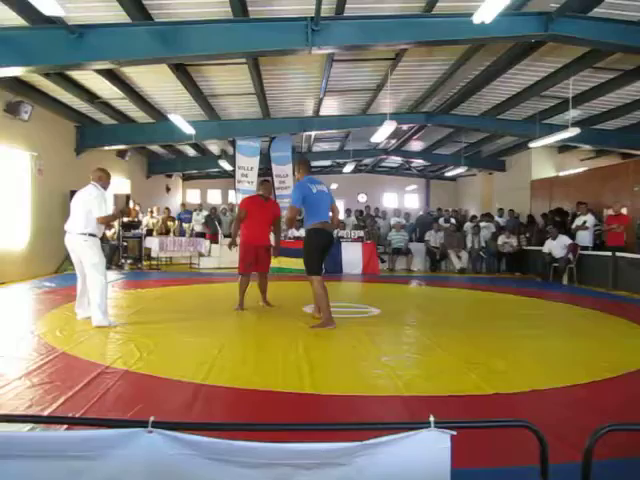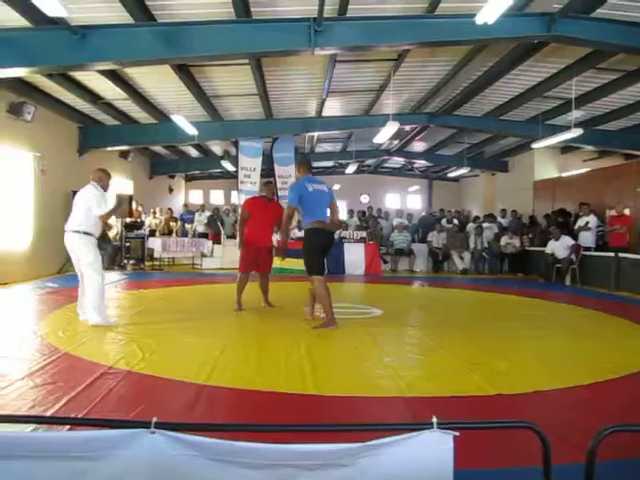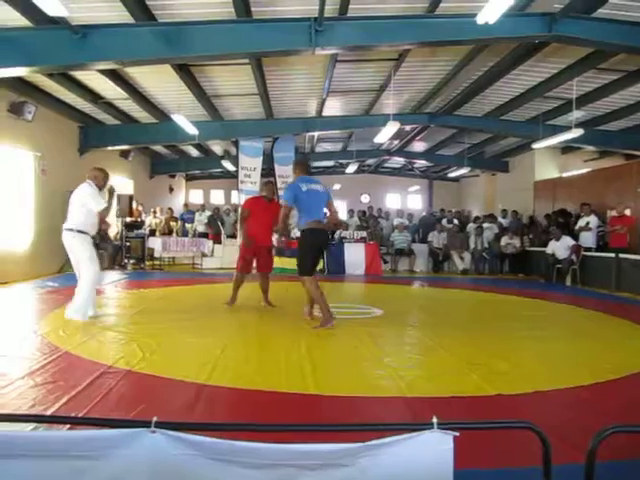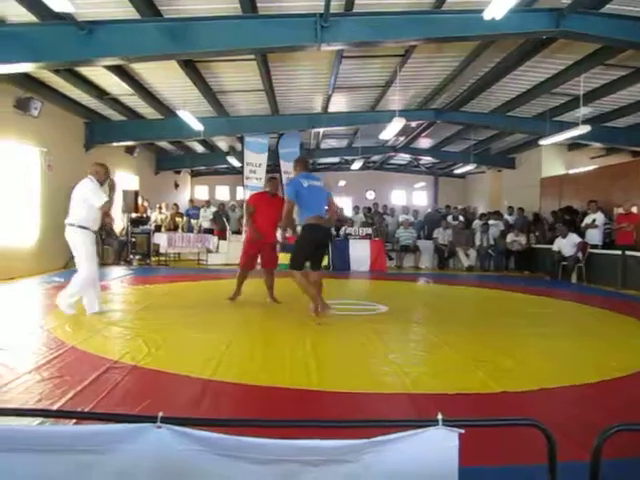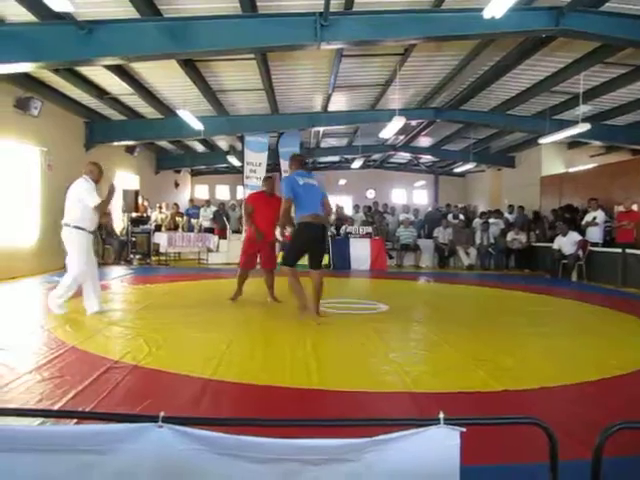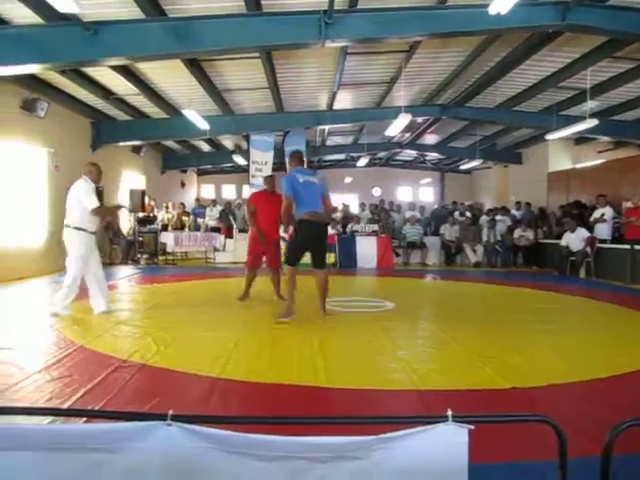
dt=0.1s
person 1, frame 1
left shoulder: (300, 186)
right shoulder: (323, 186)
left elbow: (292, 215)
right elbow: (335, 214)
left wrist: (288, 225)
left hip: (315, 233)
right hip: (328, 233)
left knee: (315, 277)
right knee: (315, 274)
left ankle: (328, 319)
right ankle: (318, 309)
person 1, frame 2
left shoulder: (297, 185)
right shoulder: (324, 185)
left elbow: (289, 214)
right elbow: (335, 213)
left wrist: (284, 234)
left hip: (313, 233)
right hip: (328, 233)
left knee: (317, 277)
right knee: (316, 275)
left ankle: (330, 319)
right ankle: (311, 310)
person 1, frame 3
left shoulder: (292, 186)
right shoulder: (321, 186)
left elbow: (284, 214)
right elbow: (333, 214)
left wrist: (282, 234)
left hip: (310, 234)
right hip: (324, 234)
left knee: (305, 277)
right knee: (309, 274)
left ankle: (328, 316)
right ankle: (310, 311)
person 1, frame 4
left shoulder: (294, 182)
right shoulder: (321, 183)
left elbow: (288, 210)
right elbow: (333, 211)
left wrist: (287, 227)
left hip: (310, 229)
right hip: (325, 230)
left knee: (296, 270)
right knee: (316, 270)
left ankle: (321, 304)
right ankle: (316, 308)
person 1, frame 5
left shoulder: (289, 180)
right shoulder: (316, 182)
left elbow: (285, 207)
right elbow: (328, 209)
left wrist: (283, 226)
left hip: (305, 227)
right hip: (321, 228)
left knee: (288, 266)
right knee: (316, 269)
left ankle: (303, 304)
right ankle: (316, 308)
person 1, frame 6
left shoulder: (289, 177)
right shoulder: (317, 178)
left elbow: (287, 205)
right elbow: (328, 206)
left wrist: (286, 224)
left hip: (305, 224)
right hip: (322, 225)
left knee: (290, 266)
right knee: (320, 268)
left ankle: (289, 308)
right ankle: (322, 307)
person 2, frame 1
left shoulder: (82, 192)
right shoulder: (97, 194)
right elbow: (101, 220)
left wrist: (105, 224)
right wrist: (119, 215)
left hip: (72, 237)
right hip: (86, 239)
left knee: (85, 276)
right knee: (98, 277)
left ankle: (83, 311)
right ankle: (100, 318)
person 2, frame 2
left shoulder: (84, 192)
right shoulder: (96, 193)
right elbow: (104, 217)
left wrist: (102, 226)
right wrist: (117, 207)
left hip: (72, 236)
right hip: (82, 238)
left knee: (85, 276)
right knee: (95, 276)
left ankle: (86, 312)
right ankle: (96, 317)
person 2, frame 3
left shoulder: (84, 190)
right shoulder: (89, 191)
right elbow: (103, 213)
left wrist: (101, 222)
right wrist: (111, 197)
left hip: (75, 235)
right hip: (77, 237)
left knee: (87, 273)
right knee: (91, 274)
left ankle: (86, 310)
right ankle: (77, 310)
person 2, frame 4
left shoulder: (86, 185)
right shoulder: (91, 186)
right elbow: (106, 208)
left wrist: (103, 216)
right wrist: (111, 191)
left hip: (80, 231)
right hip: (80, 232)
left knee: (88, 270)
right knee: (88, 270)
left ankle: (92, 306)
right ankle: (65, 300)
person 2, frame 5
left shoulder: (81, 185)
right shoulder: (85, 186)
right elbow: (99, 208)
left wrist: (100, 217)
right wrist: (110, 195)
left hip: (82, 233)
right hip: (77, 233)
left knee: (90, 270)
right knee: (78, 271)
left ankle: (93, 306)
right ankle: (55, 302)
person 2, frame 6
left shoulder: (83, 186)
right shoulder: (84, 187)
right elbow: (96, 210)
left wrist: (105, 216)
right wrist: (113, 209)
left hip: (83, 234)
right hip: (77, 234)
left knee: (95, 270)
right knee: (75, 272)
left ankle: (100, 305)
right ankle: (60, 306)
person 3, frame 1
left shoulder: (274, 206)
right shoulder: (247, 201)
left elbow: (277, 226)
right elbow: (238, 220)
left wrist: (277, 245)
right wrist: (233, 238)
left hip: (264, 245)
right hip: (248, 243)
left knee: (263, 273)
right knee: (245, 273)
left ankle: (264, 299)
right ankle: (240, 301)
person 3, frame 2
left shoulder: (278, 207)
right shoulder: (250, 202)
left elbow: (280, 227)
right elbow: (242, 221)
right wrist: (241, 239)
left hip: (266, 245)
right hip: (249, 243)
left knee: (264, 273)
right knee: (244, 271)
left ankle: (266, 300)
right ankle: (238, 301)
person 3, frame 3
left shoulder: (277, 207)
right shoulder: (251, 202)
right elbow: (242, 220)
right wrist: (245, 237)
left hip: (266, 244)
right hip: (249, 243)
left knee: (264, 273)
right knee: (241, 270)
left ankle: (266, 299)
right ankle: (233, 296)
person 3, frame 4
left shoulder: (281, 202)
right shoulder: (255, 198)
right elbow: (248, 216)
right wrist: (254, 231)
left hip: (270, 241)
right hip: (253, 238)
left knee: (269, 269)
right knee: (245, 266)
left ankle: (271, 295)
right ankle: (237, 291)
person 3, frame 5
left shoulder: (278, 201)
right shoulder: (253, 197)
right elbow: (247, 216)
right wrist: (255, 231)
left hip: (269, 240)
right hip: (252, 238)
left knee: (269, 268)
right knee: (244, 266)
left ankle: (271, 295)
right ankle: (238, 291)
person 3, frame 6
left shoulder: (280, 199)
right shoulder: (255, 196)
right elbow: (249, 215)
right wrist: (257, 230)
left hip: (273, 238)
right hip: (256, 237)
left knee: (274, 267)
right knee: (251, 266)
left ankle: (278, 293)
right ankle: (246, 291)
